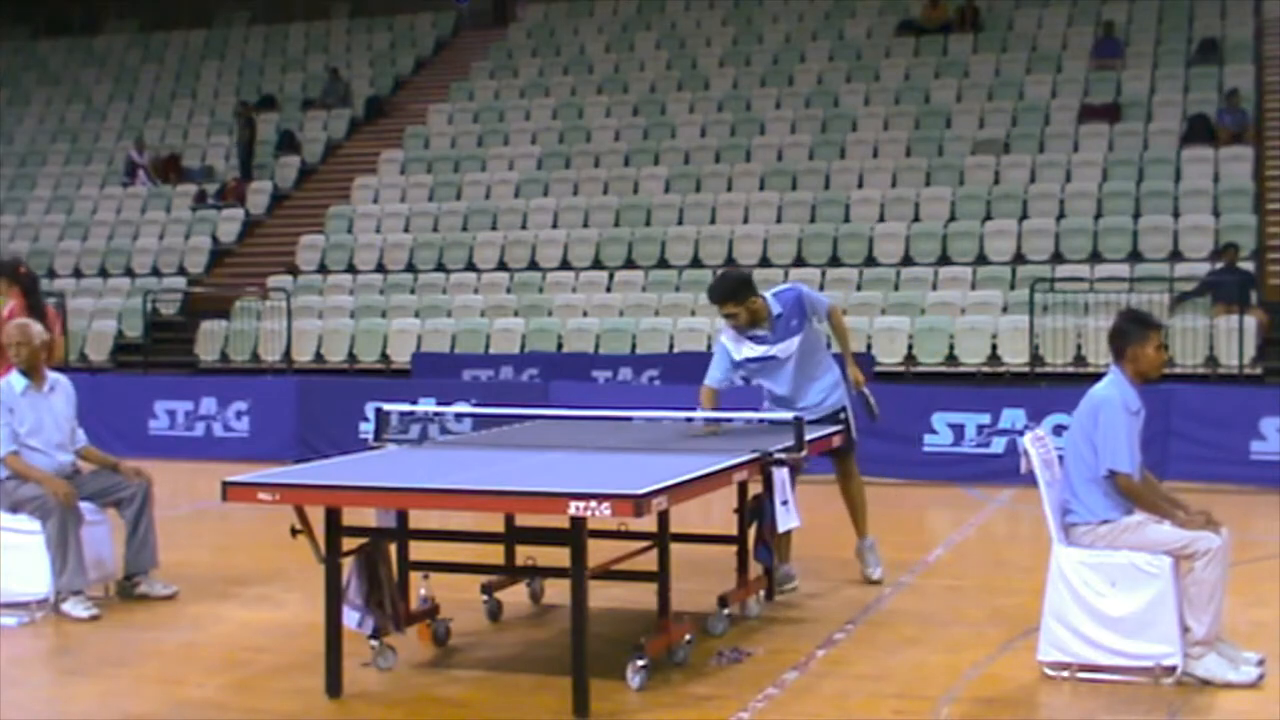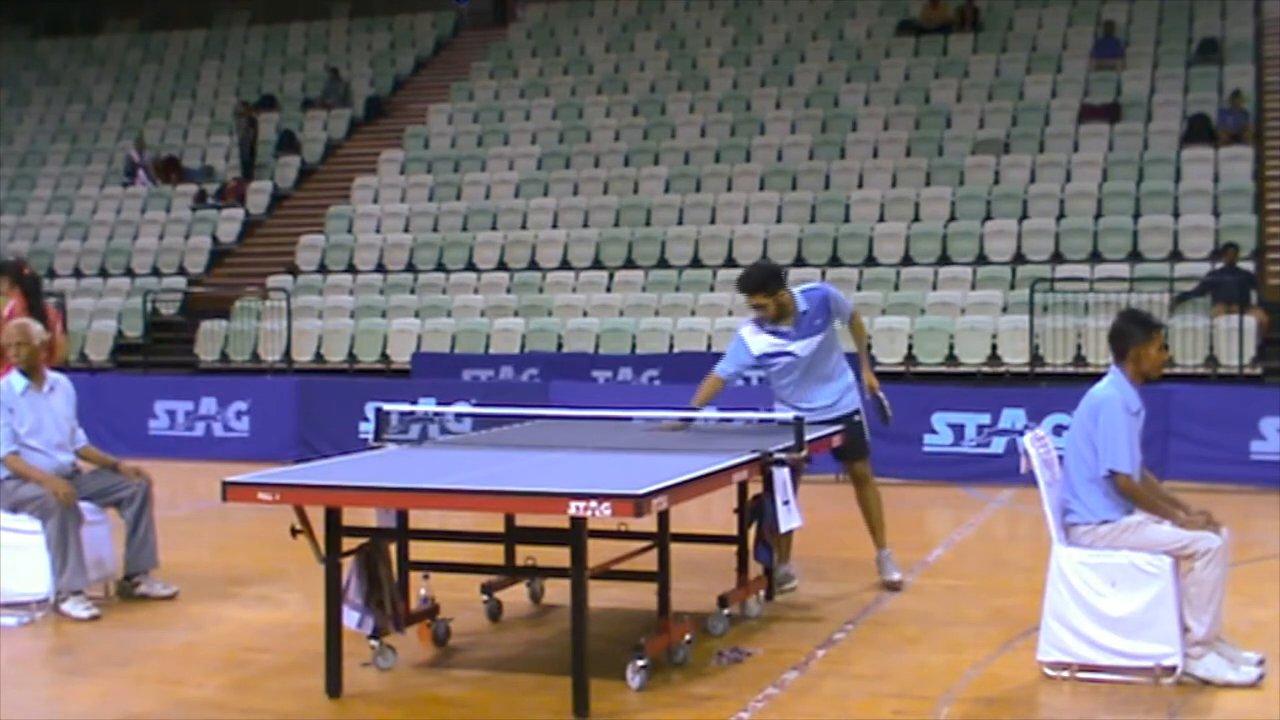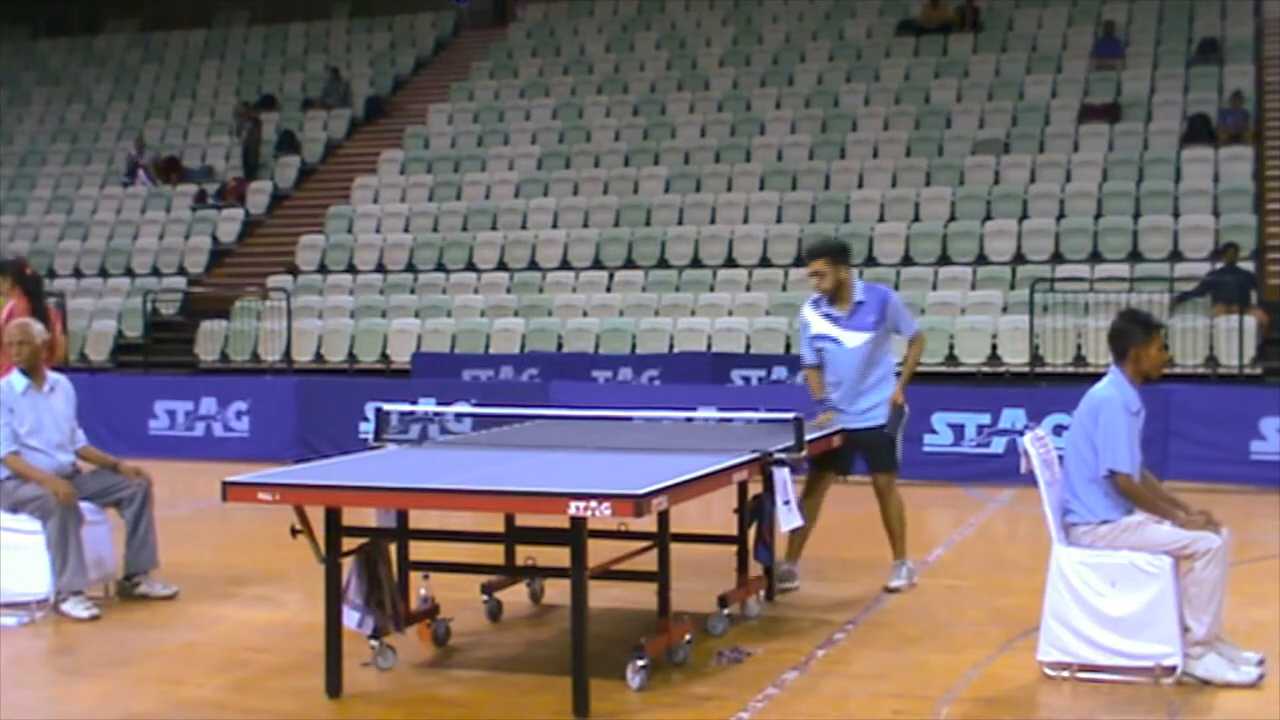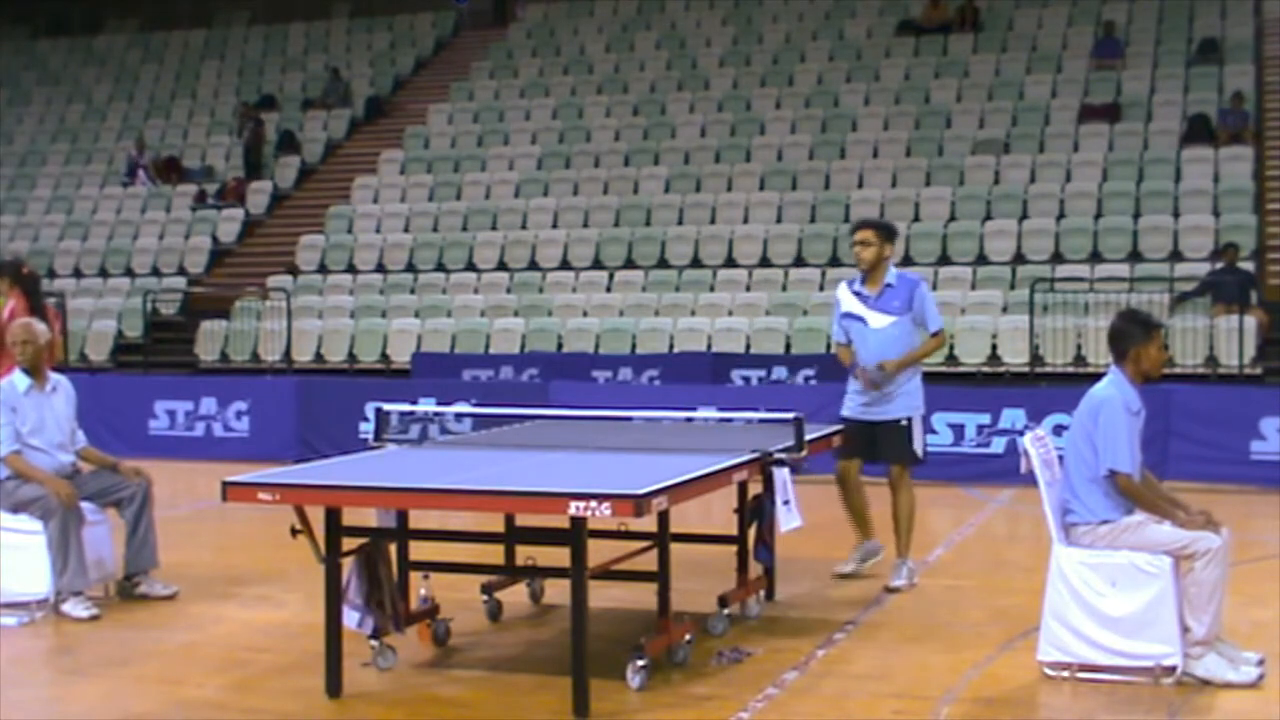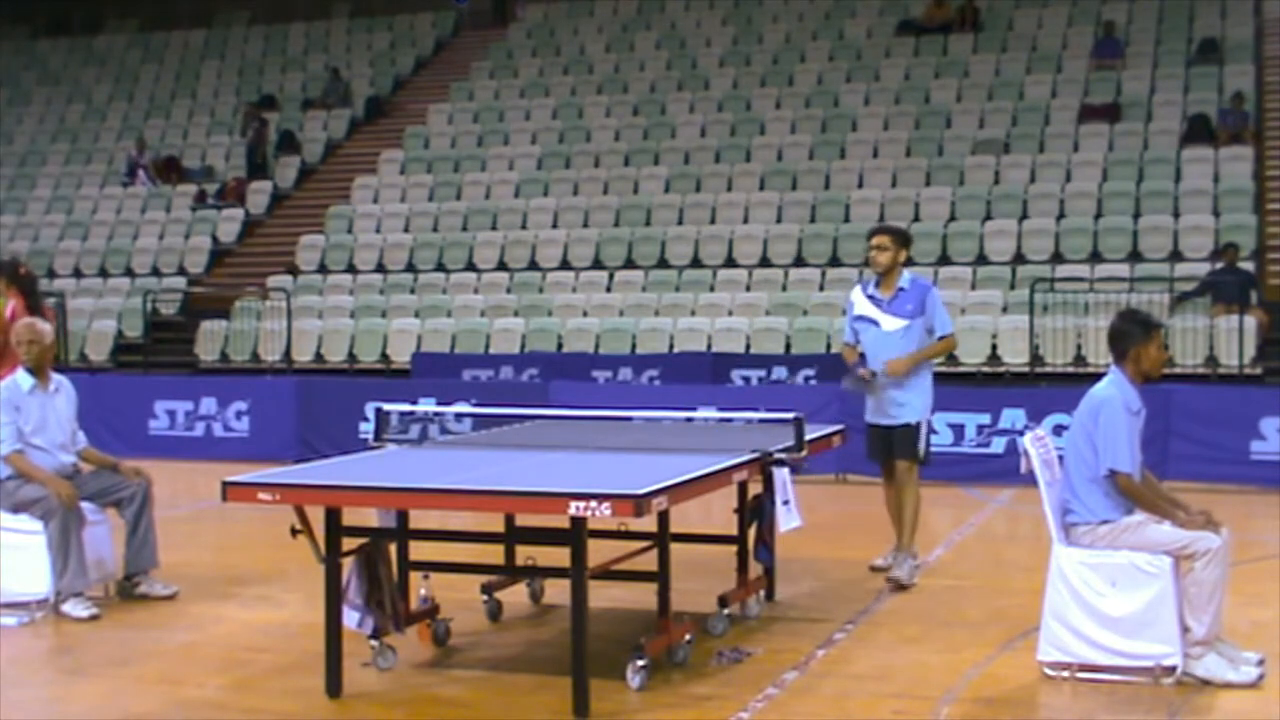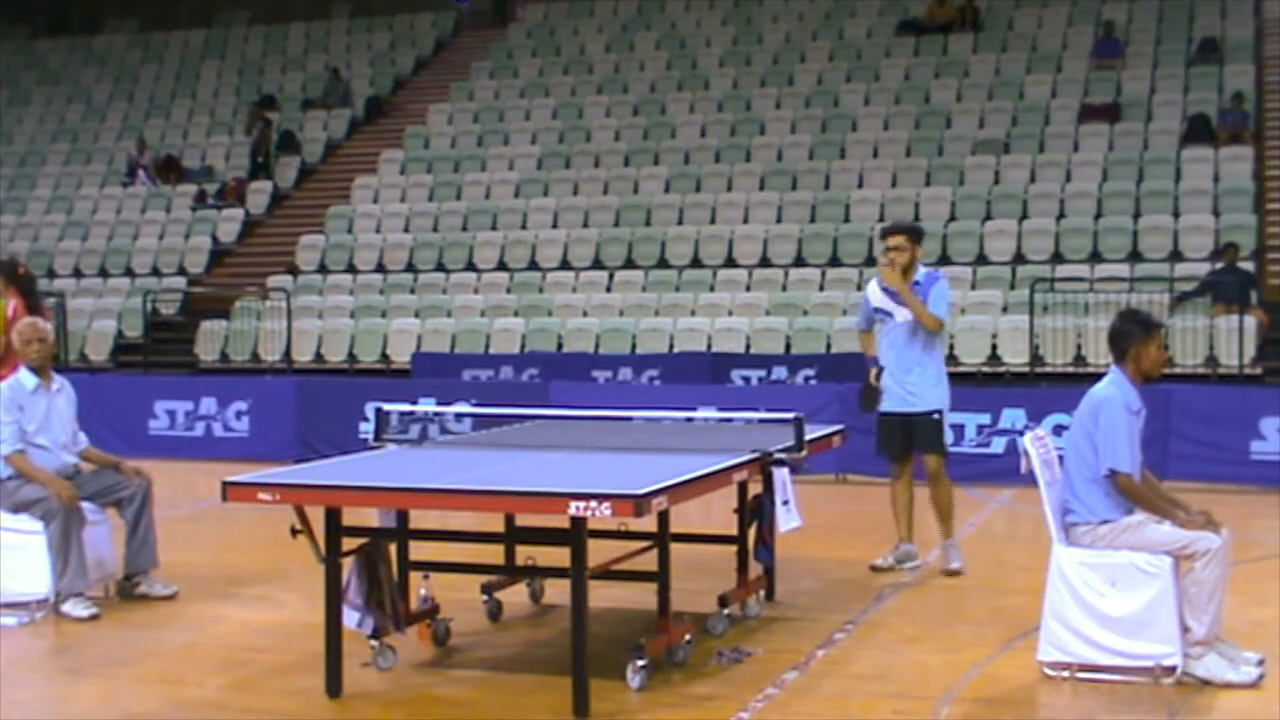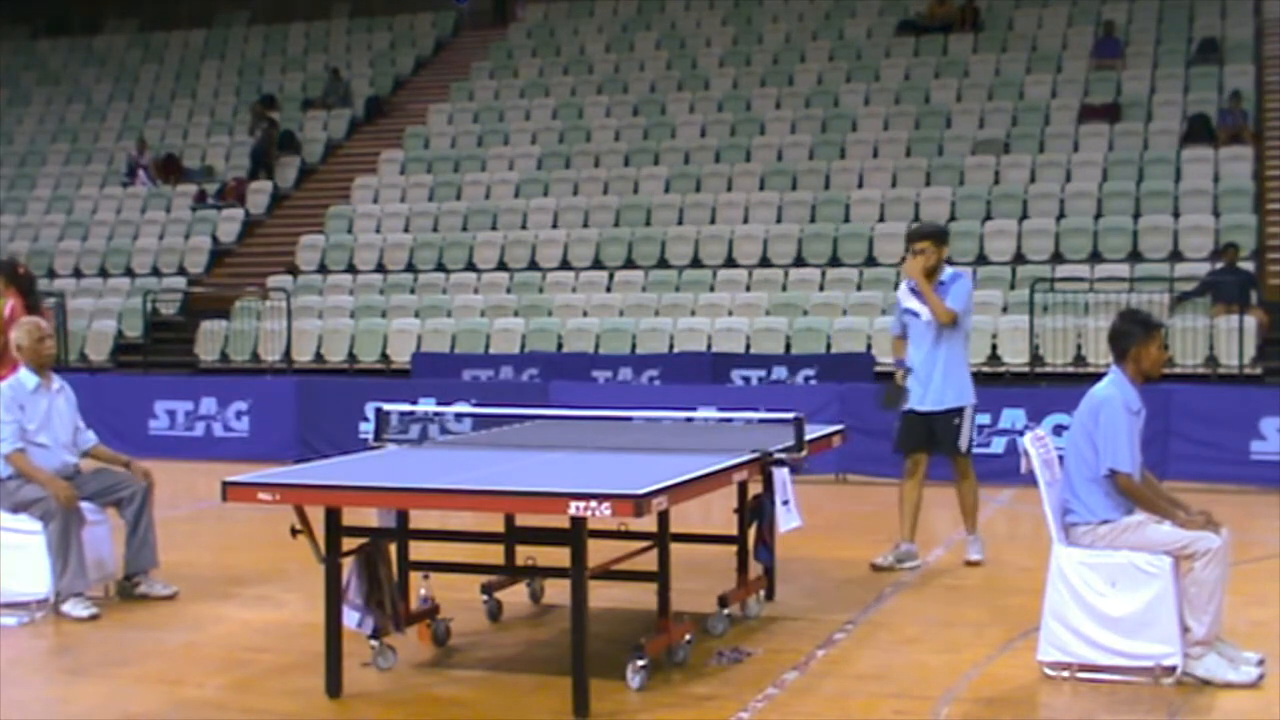
dt=0.3s
person 1, frame 1
left shoulder: (1124, 397)
right shoulder: (1110, 400)
left elbow: (1137, 473)
right elbow: (1124, 482)
left wrist: (1185, 509)
right wrist: (1179, 519)
left hip: (1117, 514)
right hip: (1099, 524)
left knee: (1216, 534)
right knee: (1205, 544)
left ankle: (1206, 638)
right ankle: (1197, 652)
person 1, frame 2
left shoulder: (1124, 397)
right shoulder: (1111, 400)
left elbow: (1137, 472)
right elbow: (1123, 481)
left wrist: (1185, 509)
right wrist: (1179, 518)
left hip: (1116, 514)
right hip: (1099, 524)
left knee: (1214, 533)
right knee: (1206, 543)
left ankle: (1206, 638)
right ankle: (1196, 651)
person 1, frame 3
left shoulder: (1124, 397)
right shoulder: (1110, 400)
left elbow: (1137, 472)
right elbow: (1123, 482)
left wrist: (1185, 509)
right wrist: (1179, 519)
left hip: (1116, 515)
right hip: (1099, 524)
left knee: (1214, 534)
right knee: (1206, 544)
left ankle: (1206, 638)
right ankle: (1197, 651)
person 1, frame 4
left shoulder: (1124, 397)
right shoulder: (1111, 401)
left elbow: (1138, 472)
right elbow: (1124, 482)
left wrist: (1186, 509)
right wrist: (1179, 519)
left hip: (1117, 515)
right hip: (1098, 524)
left knee: (1214, 534)
right knee: (1206, 543)
left ankle: (1206, 638)
right ankle: (1197, 651)
person 1, frame 5
left shoulder: (1124, 397)
right shoulder: (1111, 400)
left elbow: (1138, 472)
right elbow: (1124, 481)
left wrist: (1186, 510)
right wrist: (1179, 519)
left hip: (1116, 514)
right hip: (1099, 524)
left knee: (1215, 534)
right knee: (1206, 544)
left ankle: (1205, 638)
right ankle: (1196, 651)
person 1, frame 6
left shoulder: (1125, 397)
right shoulder: (1111, 400)
left elbow: (1138, 472)
right elbow: (1124, 481)
left wrist: (1186, 509)
right wrist: (1180, 519)
left hip: (1117, 515)
right hip: (1099, 524)
left knee: (1215, 534)
right knee: (1206, 544)
left ankle: (1205, 638)
right ankle: (1197, 652)
person 1, frame 7
left shoulder: (1124, 397)
right shoulder: (1111, 400)
left elbow: (1137, 472)
right elbow: (1124, 481)
left wrist: (1186, 510)
right wrist: (1179, 518)
left hip: (1116, 514)
right hip: (1098, 524)
left knee: (1214, 534)
right knee: (1206, 544)
left ankle: (1205, 638)
right ankle: (1197, 651)
person 2, frame 1
left shoulder: (796, 298)
right shoulder: (730, 341)
left elbow: (833, 314)
right elbow: (710, 388)
left wrist: (850, 363)
left hip: (828, 400)
right hip: (783, 413)
left knee: (847, 471)
left ankle: (865, 544)
right ankle: (783, 567)
person 2, frame 2
left shoulder: (822, 297)
right shoulder: (749, 335)
left elbow: (853, 318)
right elbow: (718, 377)
left wrist: (866, 367)
left hip: (840, 403)
right hip: (791, 412)
left knee: (862, 475)
left ankle: (884, 556)
right ankle: (784, 567)
person 2, frame 3
left shoulder: (882, 299)
right shoulder: (811, 314)
left elbow: (915, 338)
right elbow: (812, 367)
left wrist: (901, 386)
right wrist: (824, 407)
left hip: (879, 412)
right hip: (834, 415)
left knee: (884, 485)
right knee: (814, 485)
left ankle: (902, 563)
right ankle: (789, 566)
person 2, frame 4
left shoulder: (912, 287)
right shoulder: (845, 292)
left elbow: (939, 337)
right elbow: (842, 346)
left wrist: (902, 363)
right wrist: (858, 368)
left hip: (901, 403)
right hip: (858, 403)
left knee: (898, 477)
right knee: (846, 473)
left ankle: (904, 562)
right ankle: (868, 544)
person 2, frame 5
left shoulder: (924, 292)
right shoulder: (859, 296)
left elbow: (949, 341)
right elbow: (849, 345)
left wrist: (910, 361)
right wrist: (858, 367)
left hip: (911, 403)
right hip: (877, 404)
left knee: (905, 473)
right knee: (889, 476)
left ankle: (905, 559)
right ankle: (902, 546)
person 2, frame 6
left shoulder: (936, 283)
right shoulder: (874, 289)
left elbow: (933, 326)
right elbow: (864, 328)
left wrist: (899, 286)
right wrist: (872, 362)
left hip: (929, 397)
right hip: (891, 398)
left knee: (934, 467)
right knee: (899, 470)
left ankle: (949, 543)
right ankle: (905, 547)
person 2, frame 7
left shoulder: (960, 282)
right shoulder: (905, 290)
left elbow: (946, 317)
left wrist: (921, 280)
right wrist: (901, 365)
left hip: (952, 396)
right hip: (916, 397)
left knee: (961, 466)
right knee: (913, 468)
left ankle: (972, 537)
right ankle: (906, 547)
person 3, frame 1
left shoulder: (63, 385)
left wrist: (118, 465)
right wrist: (47, 480)
left hip: (69, 476)
left knee: (135, 486)
right knee: (59, 503)
left ankle: (136, 576)
right ankle: (69, 593)
person 3, frame 2
left shoulder: (63, 385)
left wrist: (117, 464)
right wrist: (47, 479)
left hip: (69, 476)
left knee: (136, 485)
right knee: (60, 502)
left ankle: (136, 577)
right ankle: (68, 594)
person 3, frame 3
left shoulder: (62, 385)
left wrist: (118, 465)
right wrist: (47, 480)
left hip: (69, 476)
left knee: (135, 486)
right knee: (60, 503)
left ankle: (136, 576)
right ankle: (68, 594)
person 3, frame 4
left shoulder: (64, 386)
left wrist: (118, 465)
right wrist: (49, 480)
left hip: (69, 476)
left knee: (136, 486)
right knee: (60, 503)
left ankle: (136, 576)
right ankle: (69, 594)
person 3, frame 5
left shoulder: (65, 388)
left wrist: (118, 465)
right wrist: (50, 480)
left hip: (69, 476)
left knee: (136, 486)
right knee: (62, 503)
left ankle: (136, 576)
right ankle: (68, 594)
person 3, frame 6
left shoulder: (64, 388)
left wrist: (119, 464)
right wrist: (50, 480)
left hip: (69, 476)
left knee: (136, 486)
right knee: (62, 504)
left ankle: (136, 576)
right ankle: (69, 594)
person 3, frame 7
left shoulder: (62, 389)
left elbow: (84, 440)
left wrist: (128, 462)
right wrist: (49, 481)
left hip: (69, 476)
left knee: (136, 486)
right knee: (61, 505)
left ankle: (136, 577)
right ankle: (69, 595)
